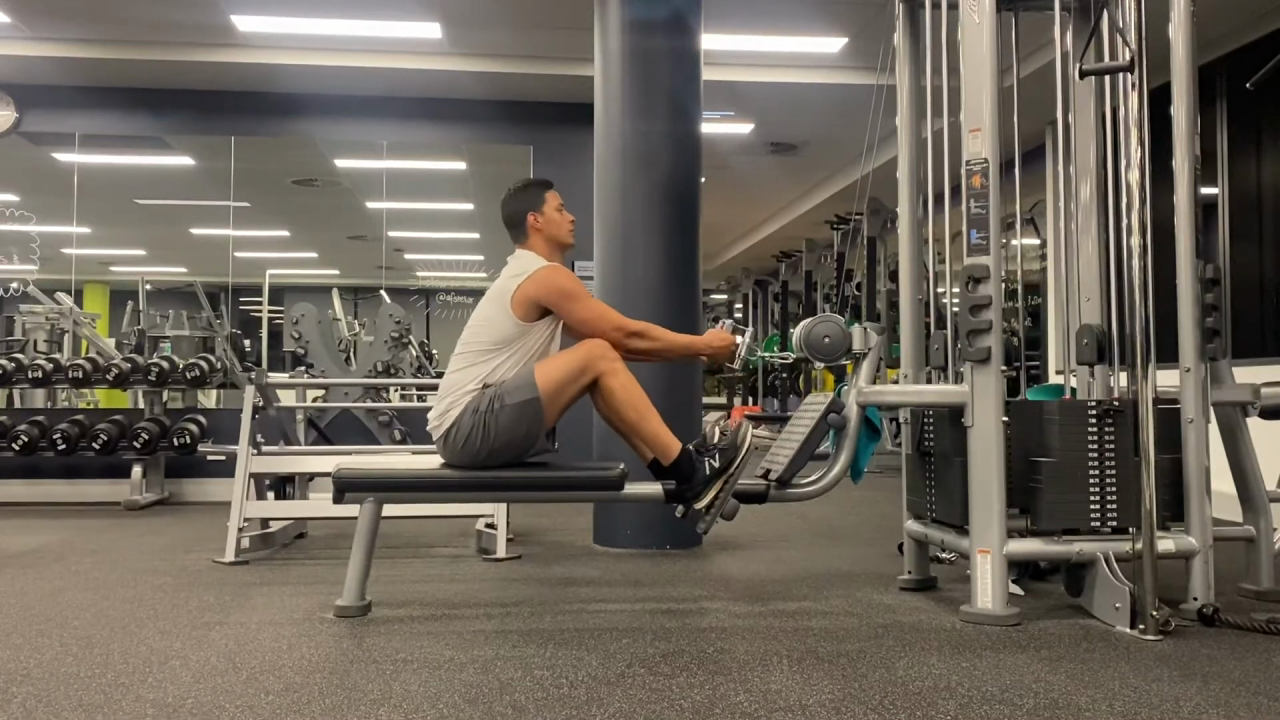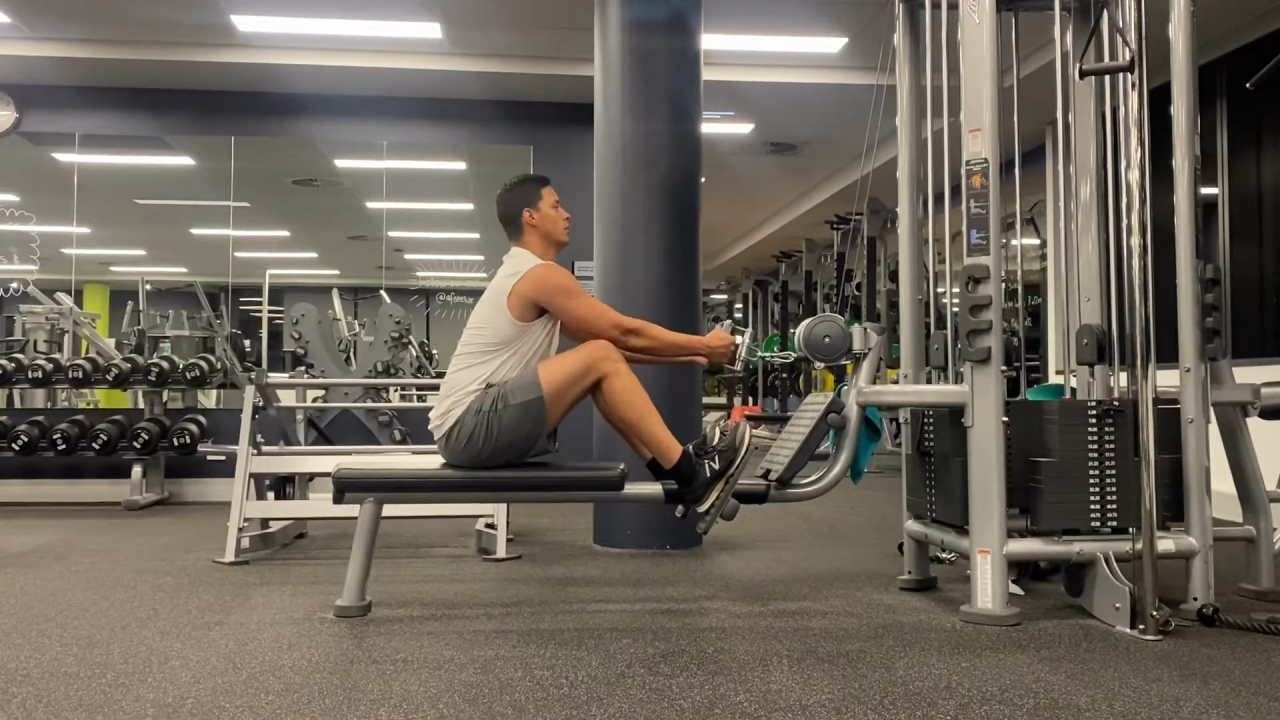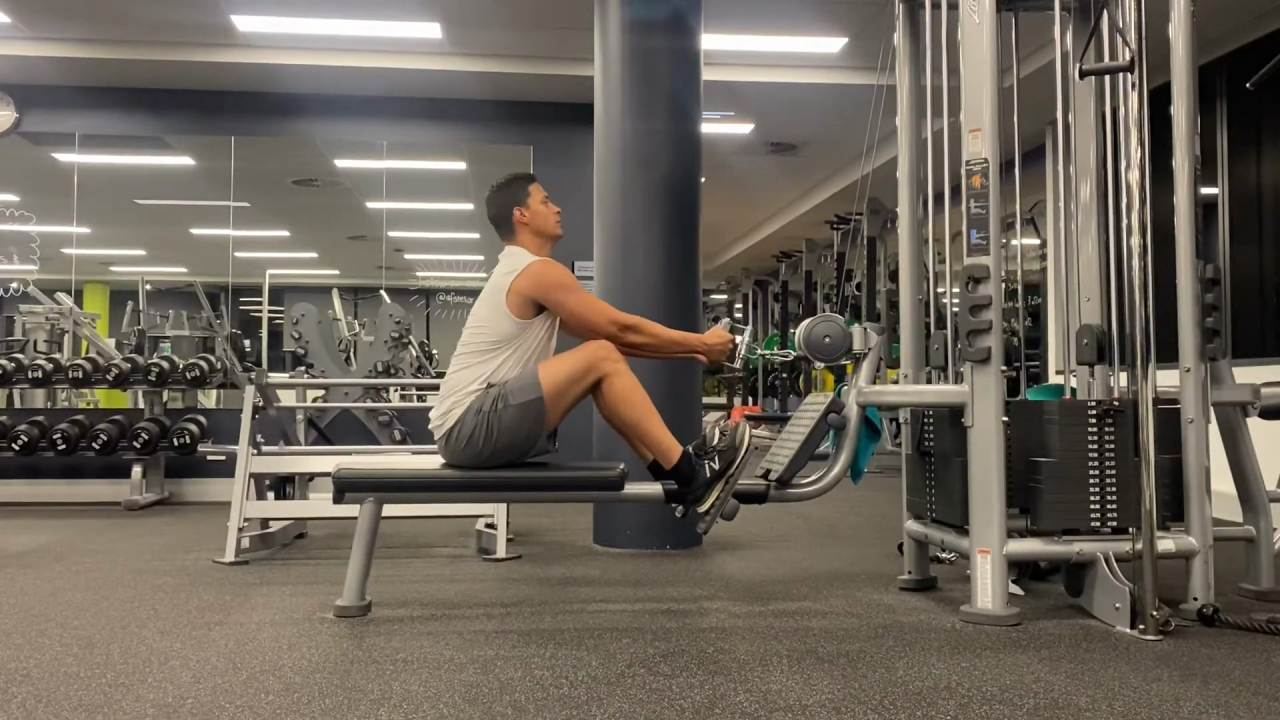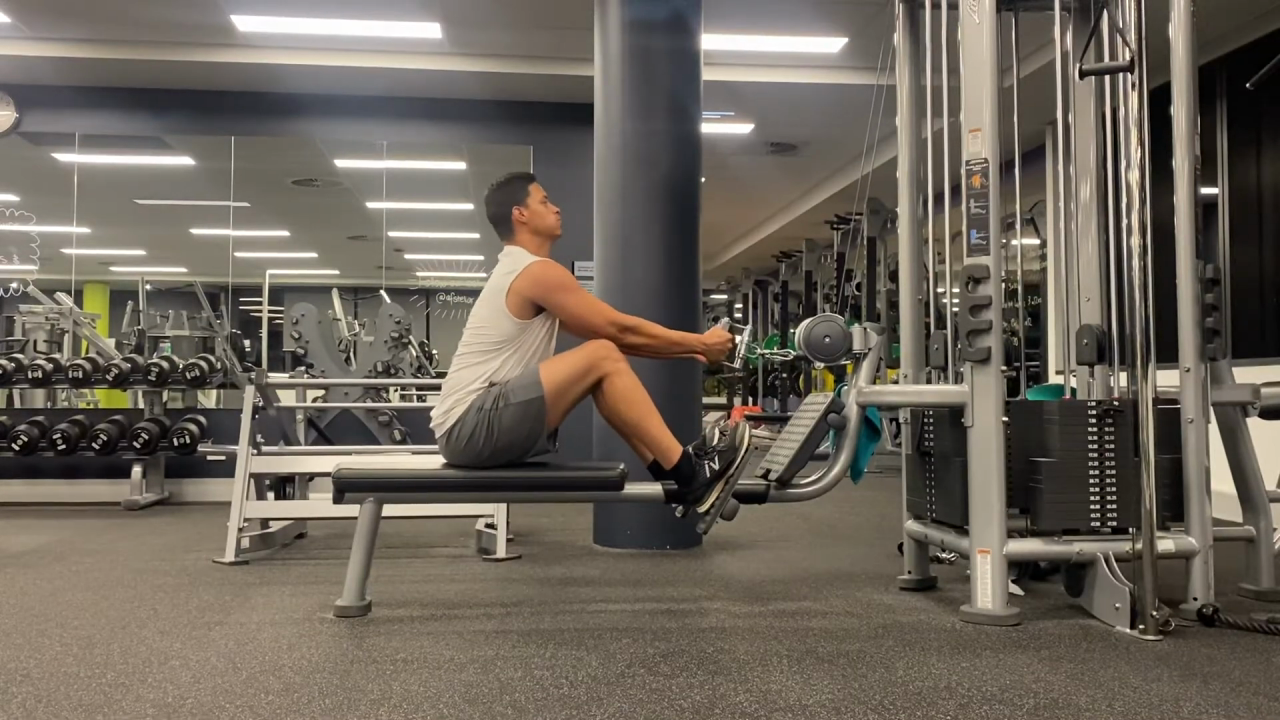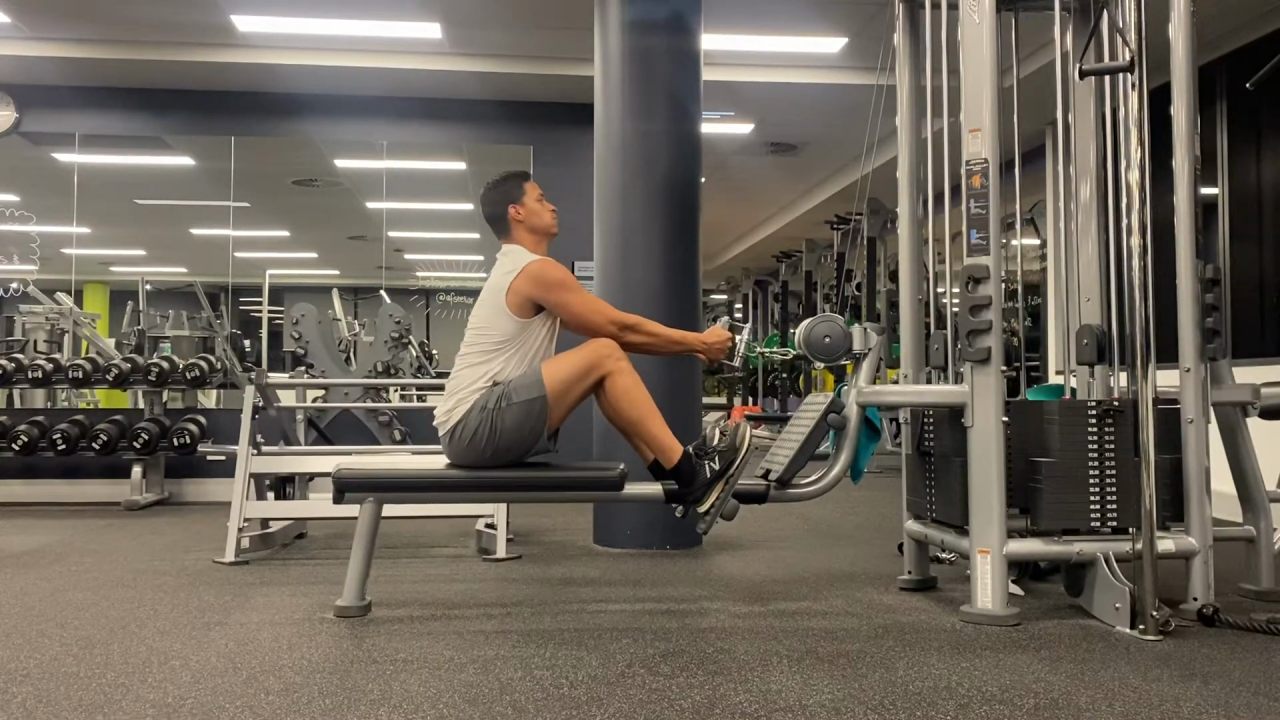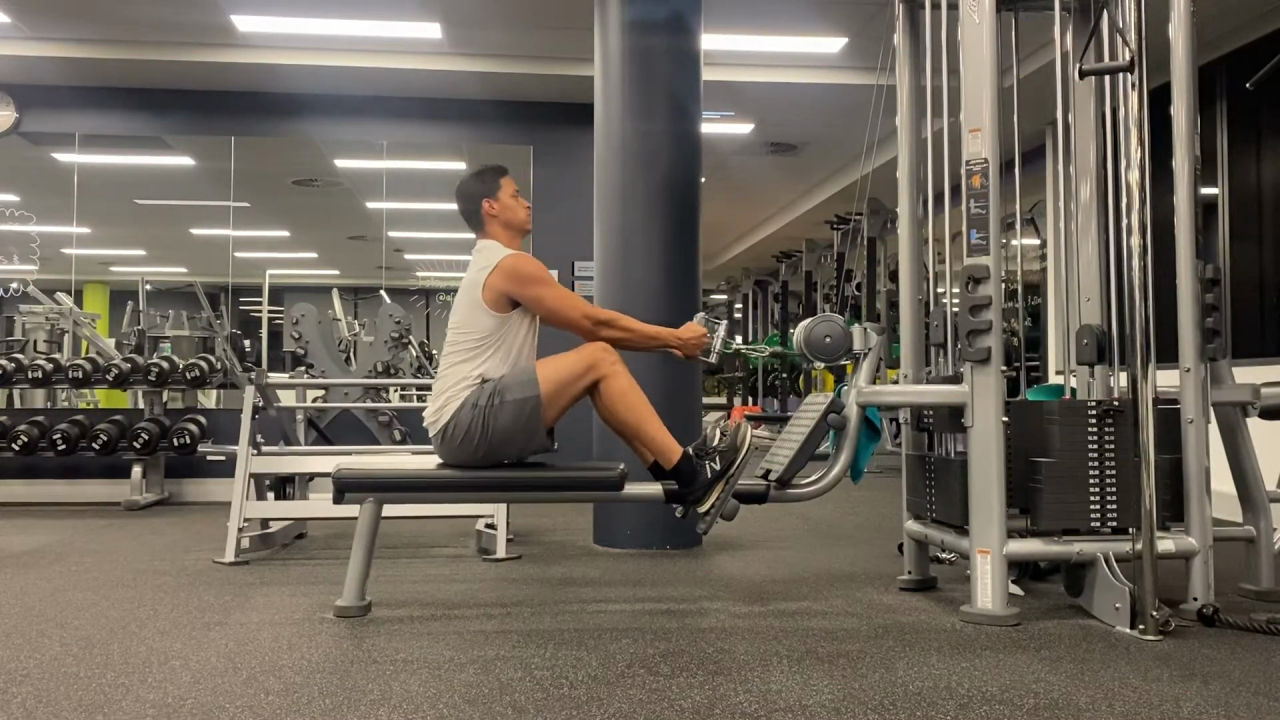
dt=0.4s
person 1, frame 1
left shoulder: (529, 274)
right shoulder: (545, 277)
left elbow: (619, 339)
right elbow: (626, 335)
left wrist: (693, 349)
right wrist: (704, 346)
left hip: (483, 425)
right hip: (467, 428)
left knee: (602, 356)
right knee: (598, 356)
left ankle: (674, 465)
right ankle: (689, 473)
person 1, frame 2
left shoulder: (525, 273)
right shoulder: (540, 275)
left elbow: (612, 338)
right elbow: (623, 332)
left wrist: (686, 354)
right wrist: (703, 345)
left hip: (483, 424)
right hip: (468, 428)
left knee: (604, 355)
right knee: (602, 358)
left ankle: (673, 468)
right ankle: (690, 475)
person 1, frame 3
left shoulder: (520, 271)
right shoulder: (537, 271)
left elbow: (609, 333)
right elbow: (620, 328)
left wrist: (688, 349)
right wrist: (700, 343)
left hip: (481, 424)
right hip: (469, 428)
left knee: (604, 353)
right knee: (603, 357)
left ankle: (674, 468)
right ankle: (689, 475)
person 1, frame 4
left shoulder: (519, 271)
right shoulder: (536, 272)
left elbow: (612, 332)
right elbow: (620, 329)
left wrist: (688, 349)
right wrist: (699, 344)
left hip: (481, 424)
right hip: (470, 427)
left knee: (604, 353)
right knee: (603, 357)
left ankle: (675, 469)
right ankle: (689, 475)
person 1, frame 5
left shoulder: (517, 268)
right shoulder: (535, 270)
left elbow: (614, 330)
right elbow: (620, 327)
left wrist: (689, 345)
right wrist: (699, 342)
left hip: (484, 423)
right hip: (474, 427)
left knee: (605, 351)
right knee: (606, 355)
left ankle: (676, 467)
right ankle: (690, 475)
person 1, frame 6
left shoulder: (493, 264)
right shoulder: (511, 265)
left elbow: (586, 323)
right elbow: (594, 323)
left wrist: (665, 340)
right wrist: (674, 338)
left hip: (474, 421)
right hip: (465, 423)
left knee: (597, 359)
right knee: (599, 359)
left ankle: (678, 469)
right ankle: (690, 476)
